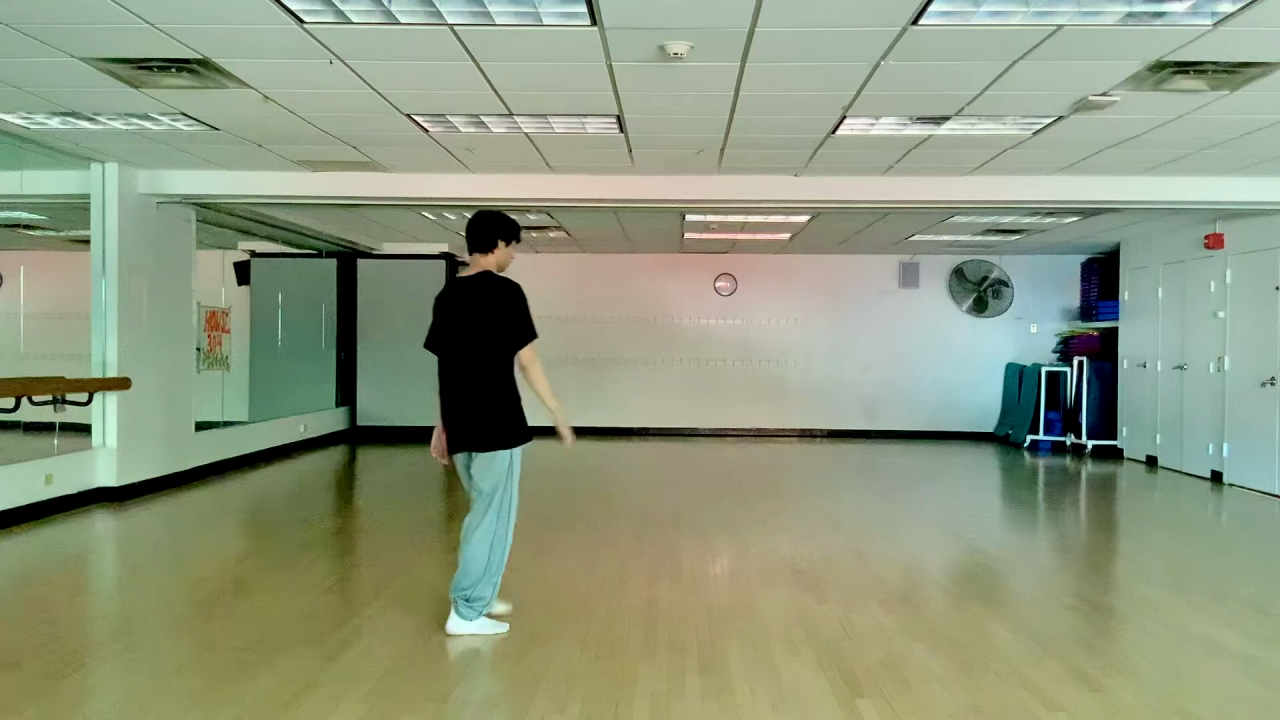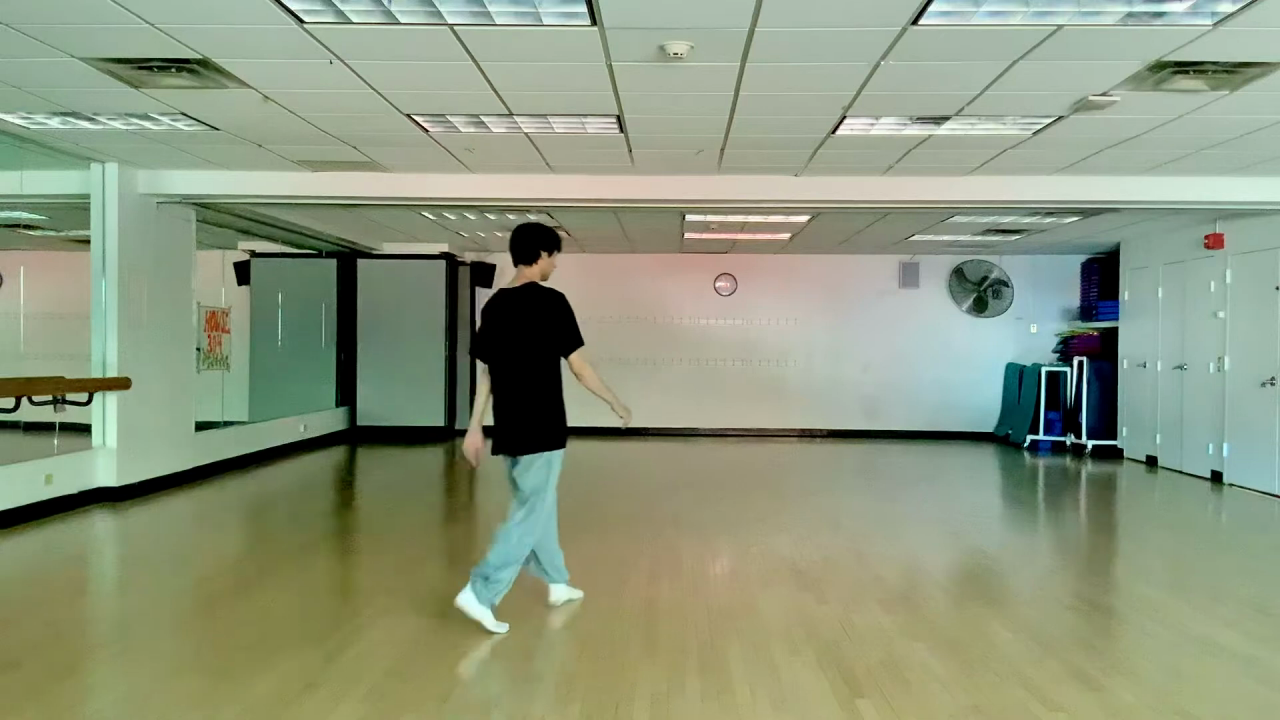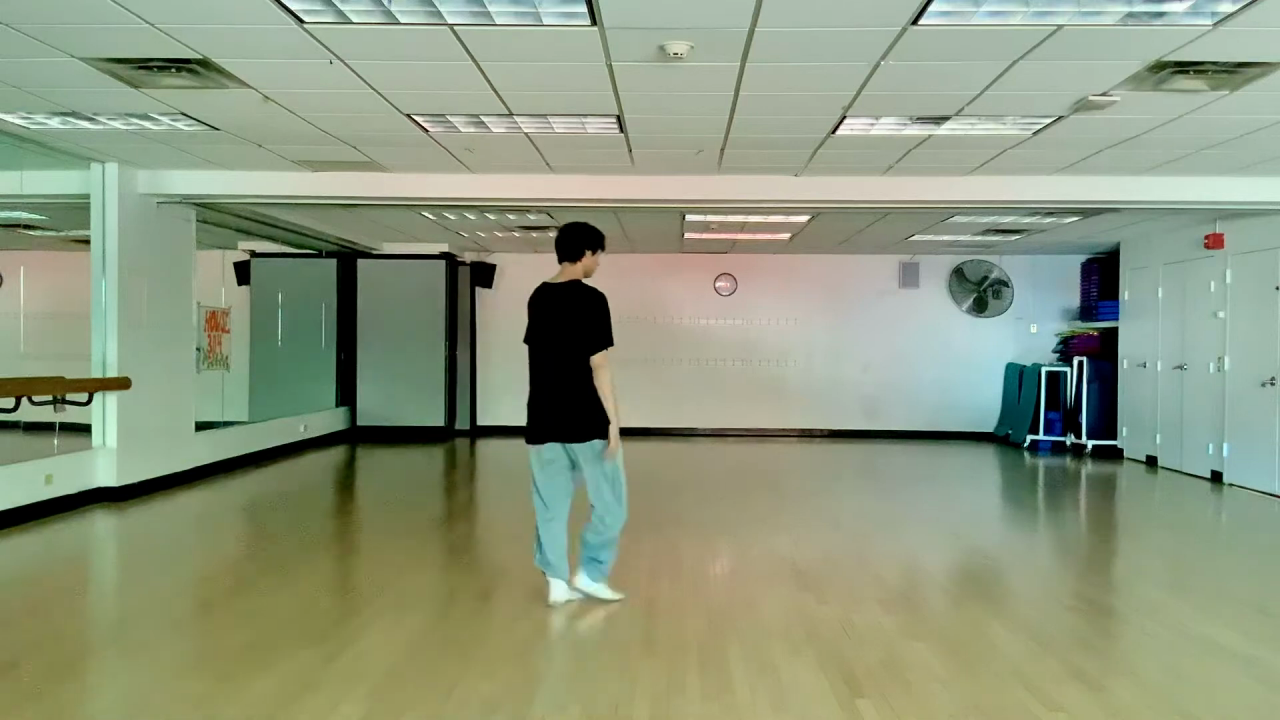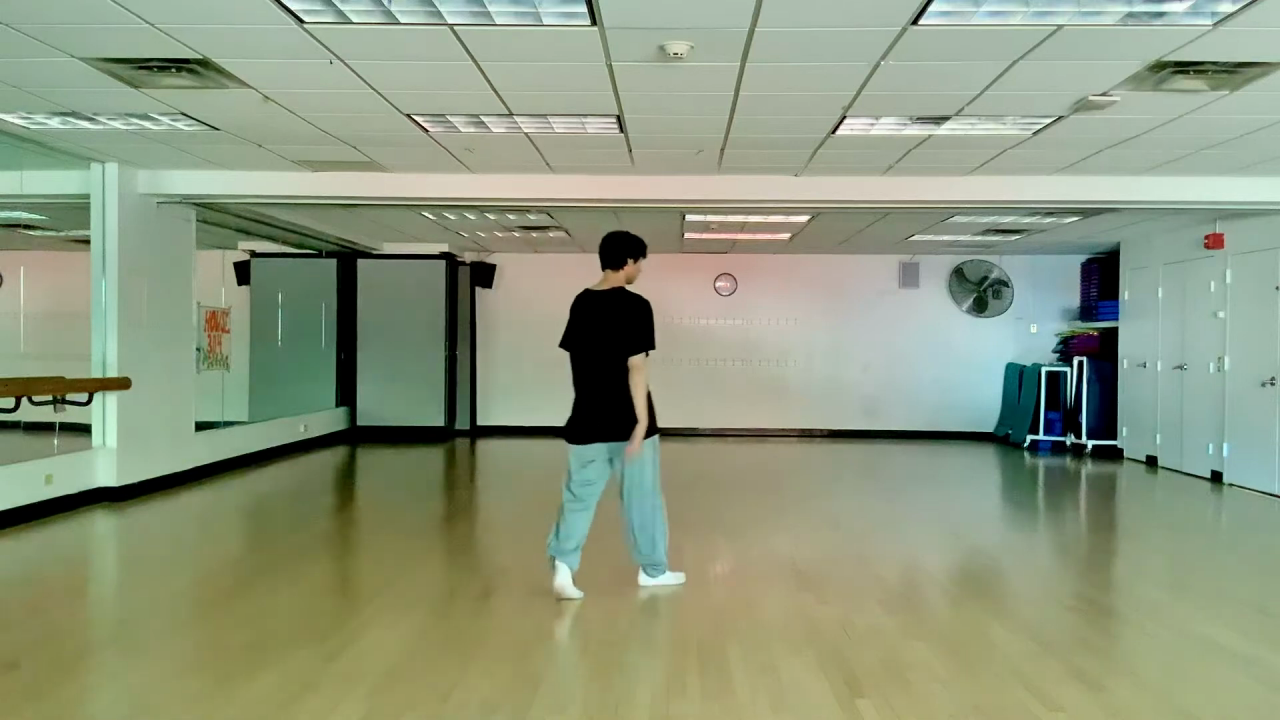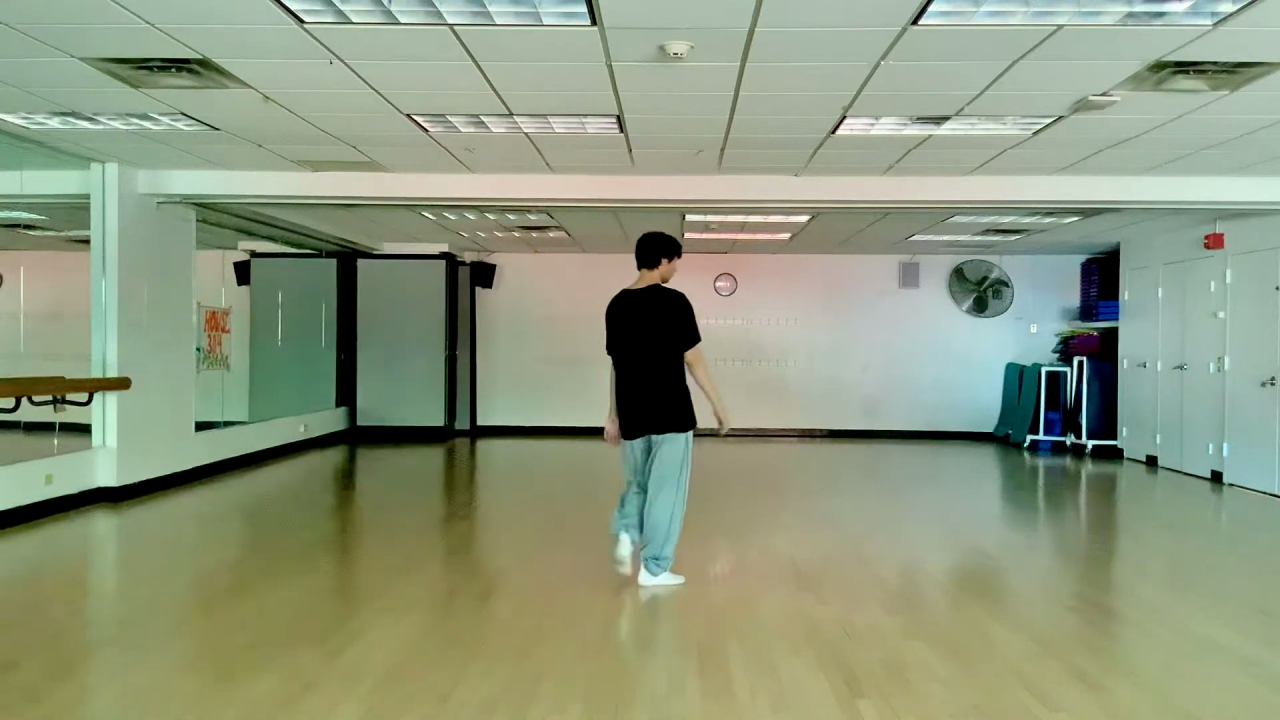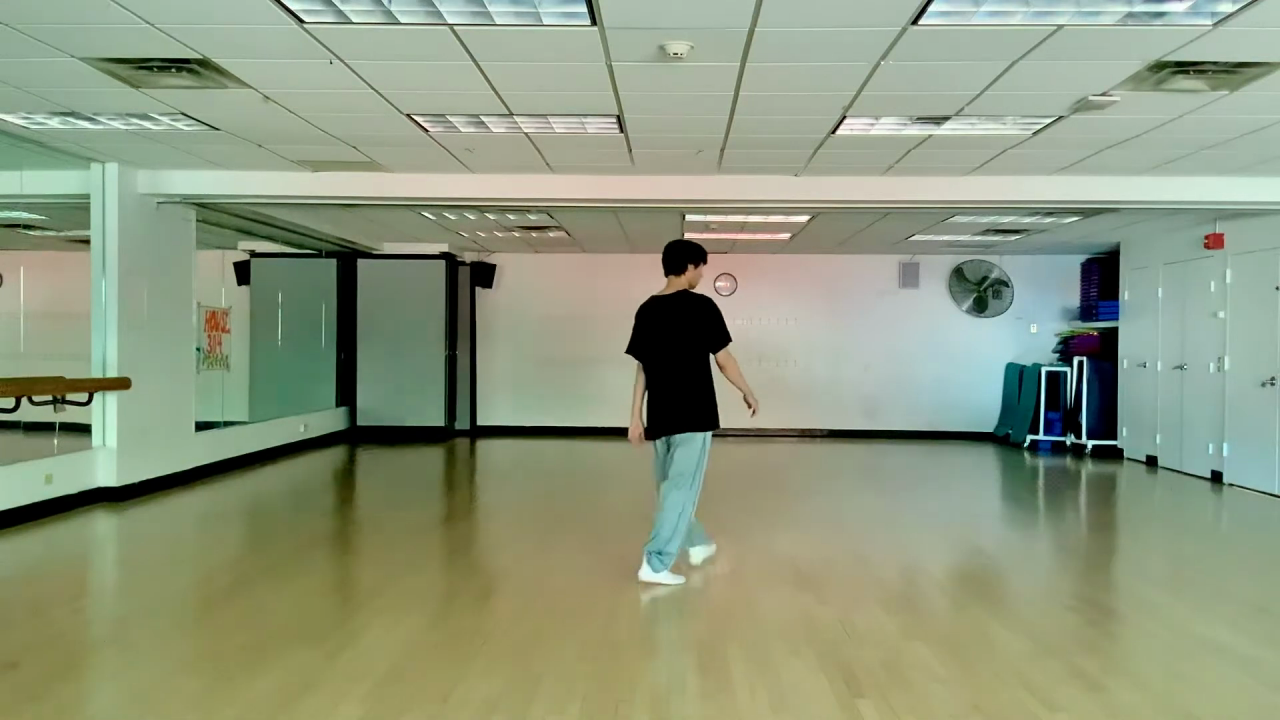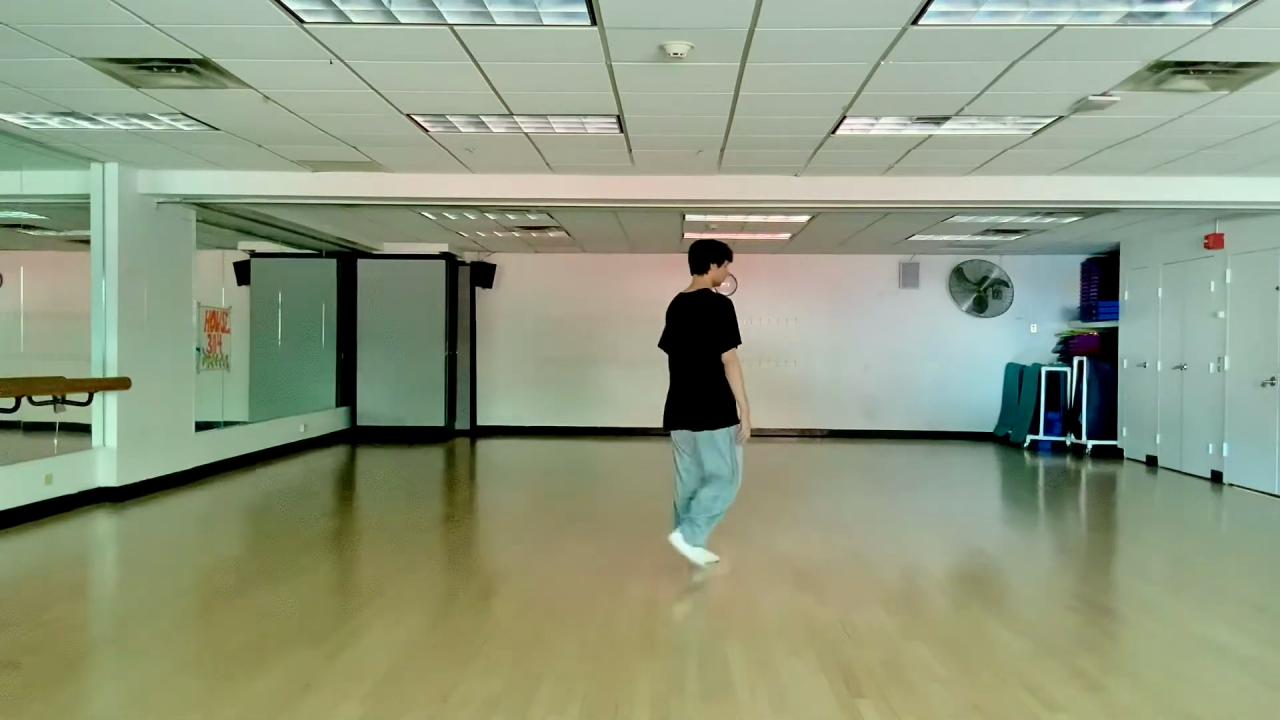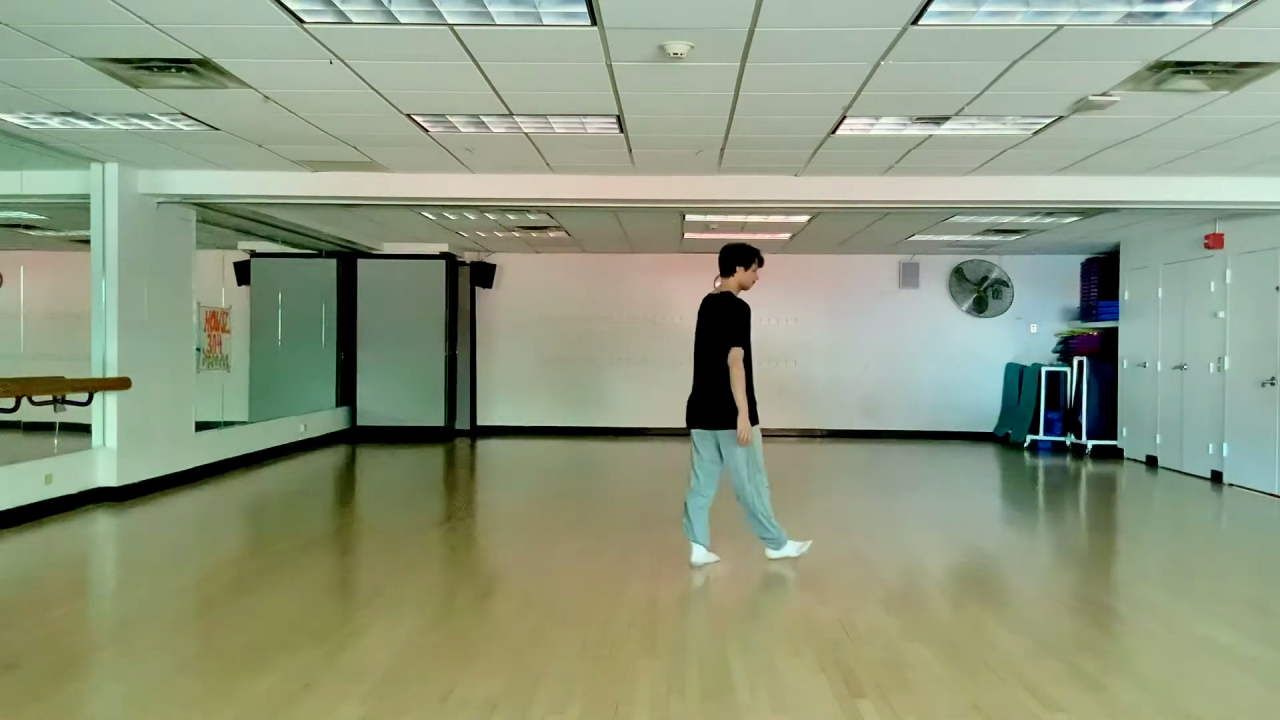
dt=0.3s
person 1, frame 1
left shoulder: (448, 295)
right shoulder: (504, 291)
left elbow: (443, 363)
right elbow: (527, 361)
left wrist: (443, 426)
right wrist: (558, 416)
left hip: (461, 424)
right hip: (496, 424)
left knee: (489, 509)
right knee: (491, 515)
left ankle: (480, 595)
right ankle: (466, 612)
person 1, frame 2
left shoulder: (494, 305)
right shoulder: (550, 302)
left elbow: (485, 372)
right elbow: (578, 365)
left wrist: (475, 427)
right wrist: (615, 403)
left hip: (509, 427)
right hip: (541, 427)
left knee: (539, 506)
right knee: (530, 513)
left ankle: (557, 582)
right ankle: (479, 593)
person 1, frame 3
left shoulder: (538, 298)
right shoulder: (590, 299)
right elbow: (598, 364)
right wrist: (612, 422)
left hip: (542, 419)
right hip: (583, 418)
left knee: (551, 502)
right knee: (609, 497)
left ankle: (556, 580)
right ankle: (590, 571)
person 1, frame 4
left shoulder: (580, 303)
right shoulder: (635, 306)
right elbow: (636, 368)
right wrist: (641, 422)
left hip: (586, 421)
right hip: (624, 420)
left knee: (579, 497)
right knee: (643, 495)
left ankle: (563, 565)
right ankle: (653, 569)
person 1, frame 5
left shoulder: (617, 304)
right shoulder: (673, 302)
left elbow: (616, 363)
right elbow: (693, 360)
left wrist: (613, 415)
right wrist: (718, 405)
left hip: (633, 414)
right hip: (670, 414)
left knee: (638, 484)
right knee: (667, 490)
left ankle: (624, 536)
right ankle: (654, 568)
person 1, frame 6
left shoulder: (646, 310)
right shoulder: (701, 307)
left elbow: (641, 367)
right elbow: (724, 359)
left wrist: (636, 416)
right wrist: (748, 393)
left hip: (660, 415)
right hip: (693, 414)
left knee: (672, 484)
right knee: (681, 487)
left ankle: (696, 544)
right ankle: (655, 564)
person 1, frame 7
left shoulder: (675, 306)
right shoulder: (719, 305)
right elbow: (729, 361)
right wrist: (744, 410)
left hip: (679, 410)
right hip: (713, 411)
left knee: (689, 480)
right knee: (725, 478)
left ankle: (696, 546)
right ankle: (687, 533)
person 1, frame 8
left shoulder: (707, 304)
right shoulder: (736, 308)
right elbow: (735, 361)
right wrist: (744, 412)
left hip: (702, 410)
right hip: (729, 411)
left knee: (702, 479)
right knee: (751, 481)
left ankle: (699, 546)
right ankle: (775, 543)
